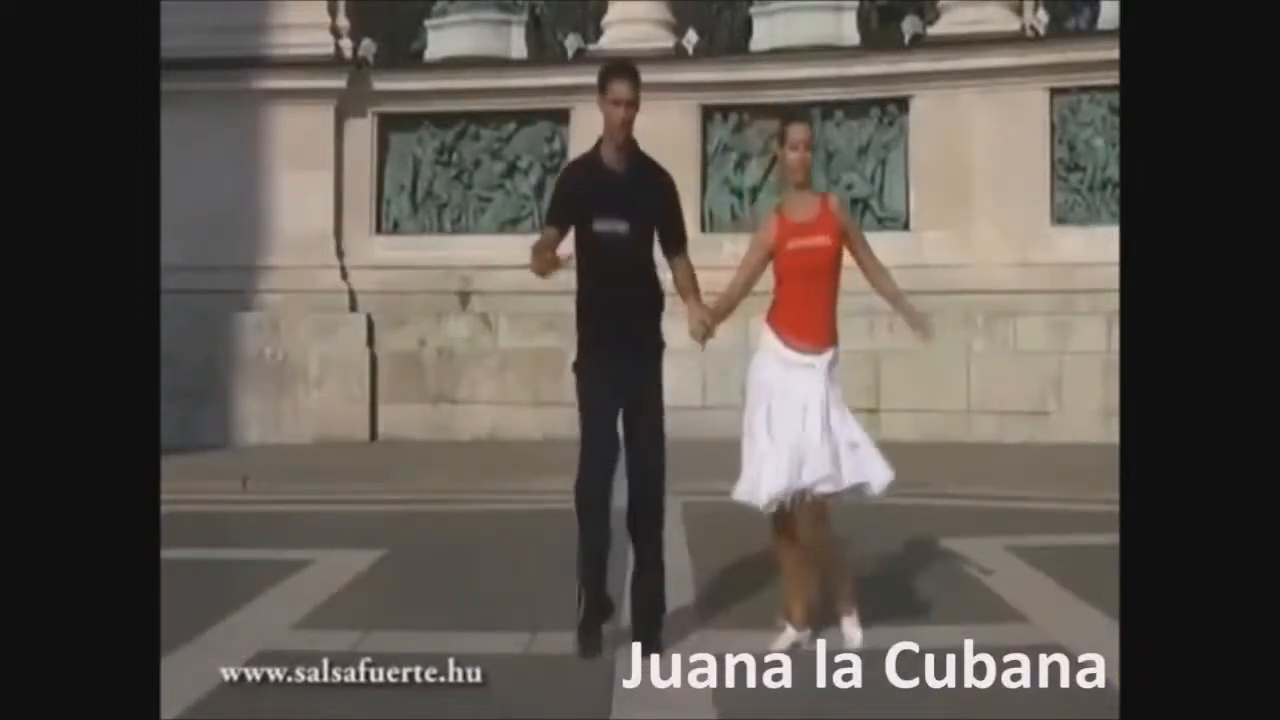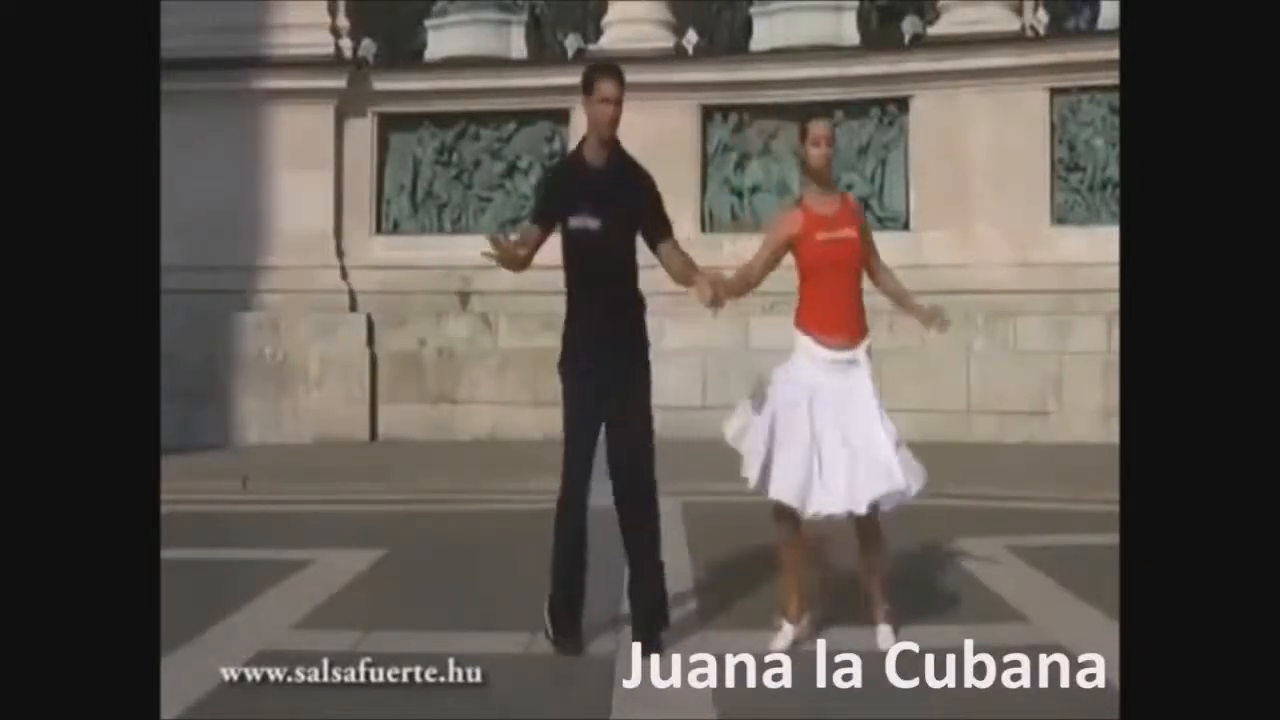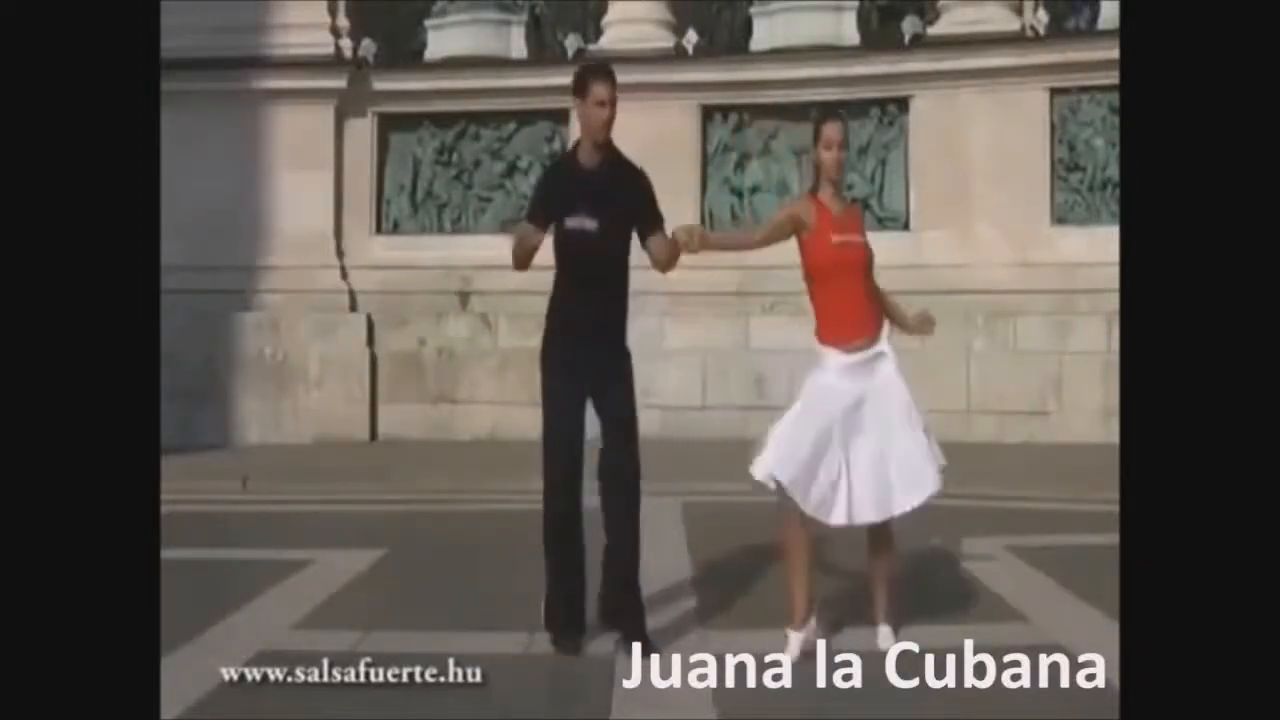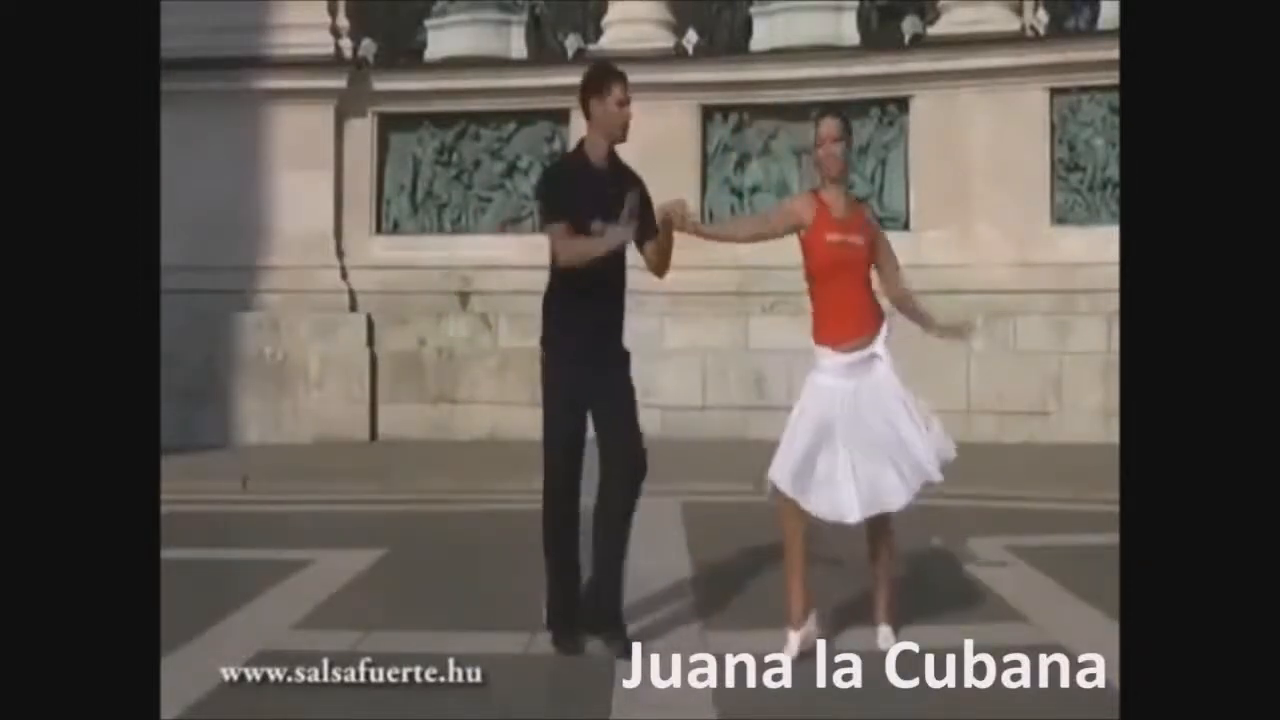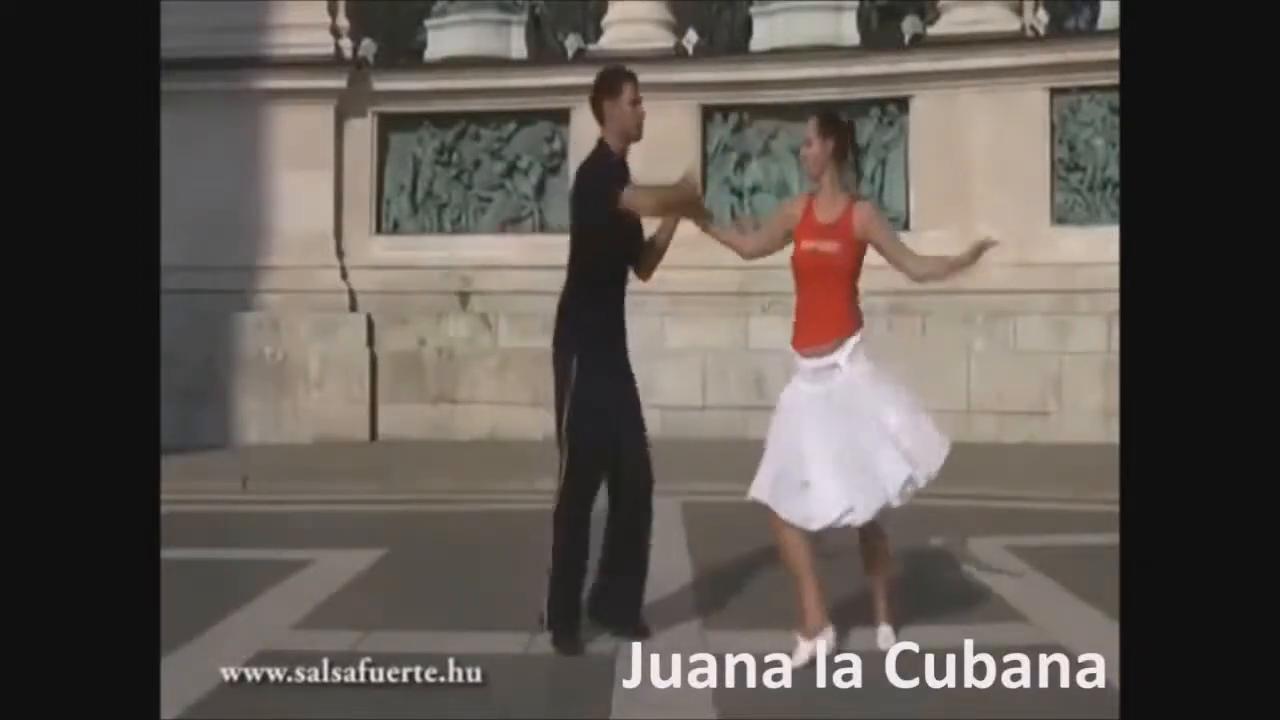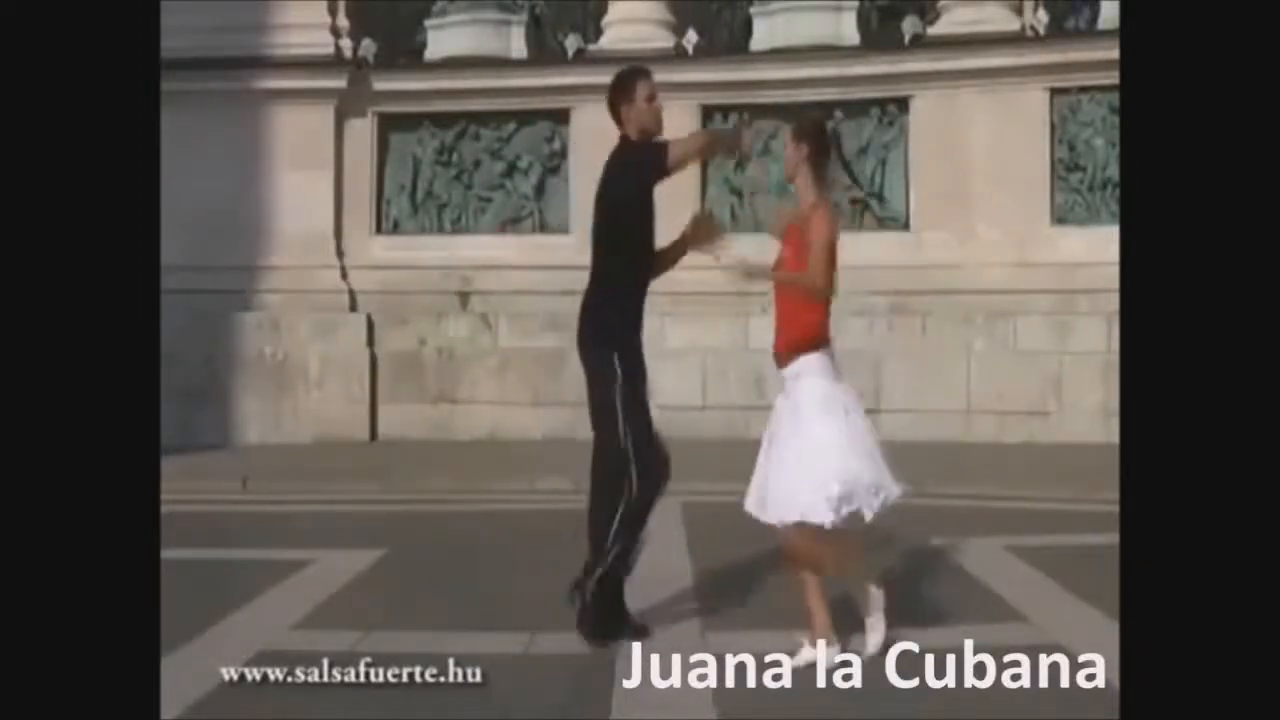
dt=0.2s
person 1, frame 1
left shoulder: (656, 181)
right shoulder: (577, 177)
left elbow: (676, 256)
right elbow: (545, 246)
left wrist: (695, 303)
right wrist: (544, 259)
left hip: (645, 345)
right hip: (598, 346)
left knee: (648, 476)
right knee: (596, 468)
left ankle: (647, 614)
right ankle: (592, 604)
person 1, frame 2
left shoulder: (637, 180)
right shoulder: (561, 177)
left elbow: (666, 250)
right elbow: (530, 242)
left wrist: (700, 278)
right wrist: (512, 254)
left hip: (629, 346)
right hip: (581, 346)
left knee: (636, 476)
right knee: (576, 478)
left ankle: (648, 614)
right ankle: (563, 614)
person 1, frame 3
left shoulder: (630, 180)
right shoulder: (555, 178)
left elbow: (660, 254)
right elbow: (525, 252)
left wrist: (681, 246)
right wrist: (520, 248)
left hip: (612, 345)
right hip: (563, 345)
left knee: (621, 473)
right knee: (561, 476)
left ankle: (623, 605)
right ankle: (564, 613)
person 1, frame 4
left shoulder: (629, 182)
right shoulder: (560, 177)
left elbow: (657, 264)
right elbow: (563, 253)
left wrist: (665, 231)
right wrist: (612, 237)
left hip: (610, 347)
right hip: (564, 346)
left knee: (626, 465)
right knee: (562, 477)
left ankle: (603, 607)
right ankle: (563, 612)
person 1, frame 5
left shoulder: (624, 180)
right shoulder: (596, 174)
left elbow: (642, 266)
right elbow: (649, 202)
left wrist: (674, 220)
right wrist: (683, 200)
left hip: (612, 348)
right hip: (580, 348)
left knee: (632, 476)
right knee: (580, 480)
left ankle: (615, 597)
right ankle: (562, 613)
person 1, frame 6
left shoulder: (637, 168)
right shoulder: (630, 161)
right elbow: (699, 144)
left wrist: (693, 236)
right wrist: (731, 138)
left hip: (619, 340)
right hip: (609, 342)
left knee: (621, 470)
right knee: (644, 468)
left ankle: (605, 602)
right ankle: (593, 593)
person 2, frame 1
left shoulder: (835, 210)
right shoulder: (771, 226)
left elbow: (871, 267)
right elbow: (738, 286)
left wrist: (905, 308)
right wrist: (709, 318)
left hip: (819, 368)
right hip: (775, 363)
left knee: (810, 500)
right knee: (779, 502)
left ankle: (845, 604)
right ankle: (796, 619)
person 2, frame 2
left shoulder: (853, 208)
right shoulder: (791, 218)
right elbow: (753, 273)
left wrist: (919, 310)
right wrist: (721, 289)
left hip: (853, 366)
right hip: (809, 364)
left knee: (865, 502)
right knee: (788, 500)
left ankle: (880, 613)
right ankle: (793, 614)
person 2, frame 3
left shoulder: (856, 215)
right shoulder: (803, 212)
right elbow: (757, 237)
left wrist: (906, 321)
right wrist: (704, 239)
left hip: (878, 366)
right hip: (834, 369)
left knee: (883, 503)
right knee: (791, 489)
left ankle: (882, 619)
right ankle: (800, 618)
person 2, frame 4
left shoulder: (866, 217)
right shoulder: (803, 208)
left elbow: (894, 284)
right elbow: (750, 229)
left wrist: (936, 325)
right wrist: (694, 226)
left hip: (873, 365)
right hip: (831, 369)
left knee: (881, 501)
right knee: (790, 491)
left ankle: (883, 618)
right ankle: (799, 620)
person 2, frame 5
left shoulder: (862, 214)
right shoulder: (797, 211)
left elbow: (917, 268)
right elbow: (750, 245)
left wrist: (964, 259)
right wrist: (702, 220)
left hip: (847, 367)
right hip: (806, 375)
left knee: (866, 506)
right knee: (779, 503)
left ankle: (883, 618)
right ankle: (815, 627)
person 2, frame 6
left shoulder: (819, 218)
right shoulder: (799, 215)
left elbow: (820, 285)
left wrist: (775, 272)
left hip: (812, 375)
right hip: (793, 379)
left knee: (804, 521)
right knee: (789, 517)
left ankle: (868, 591)
right ankle: (821, 633)
